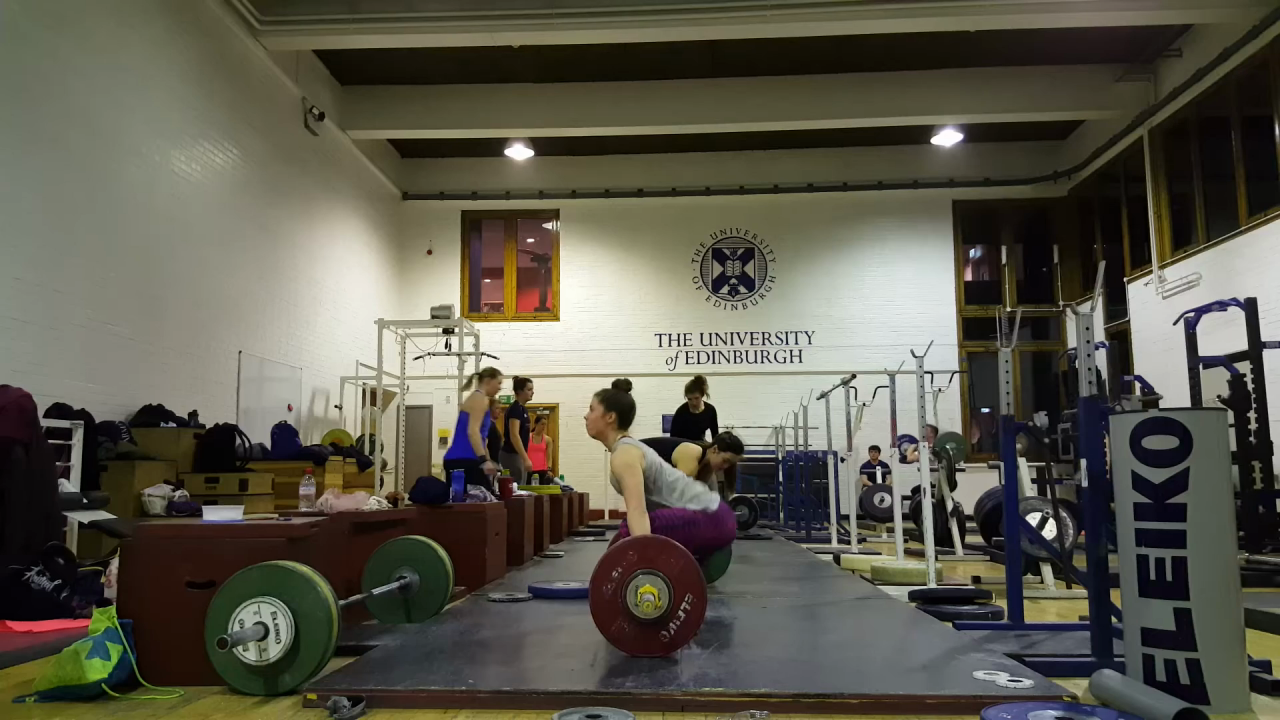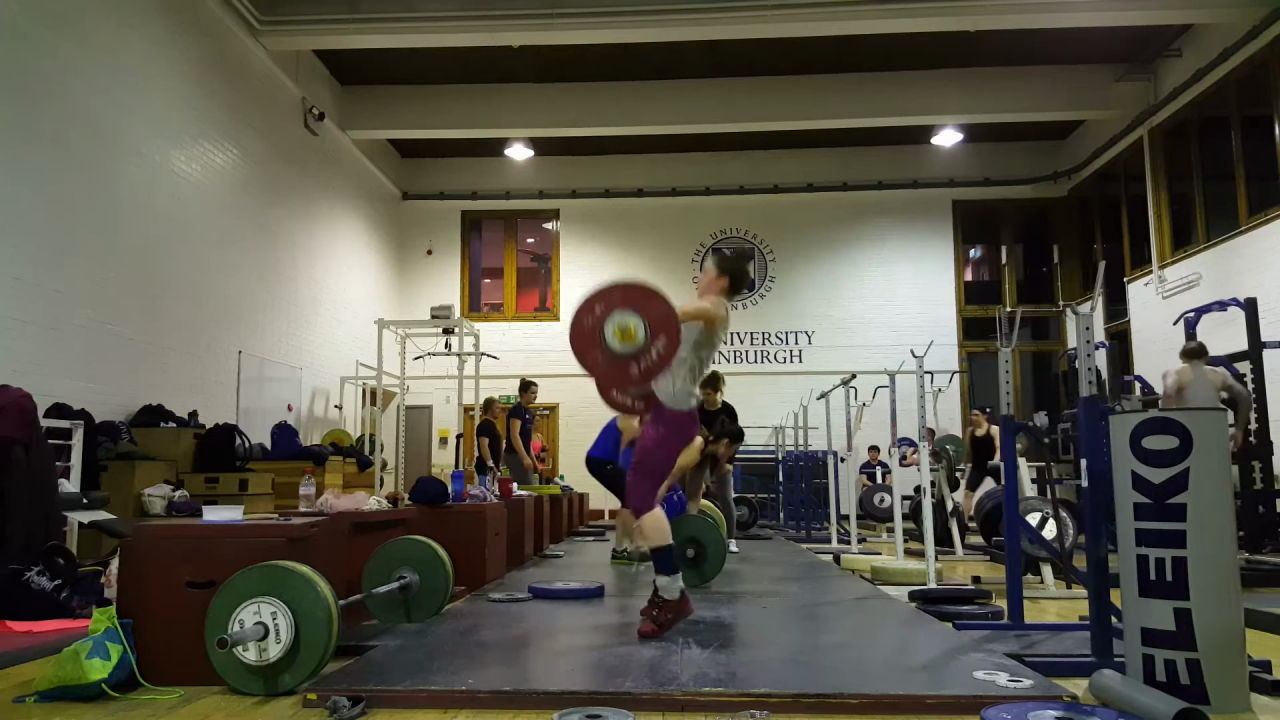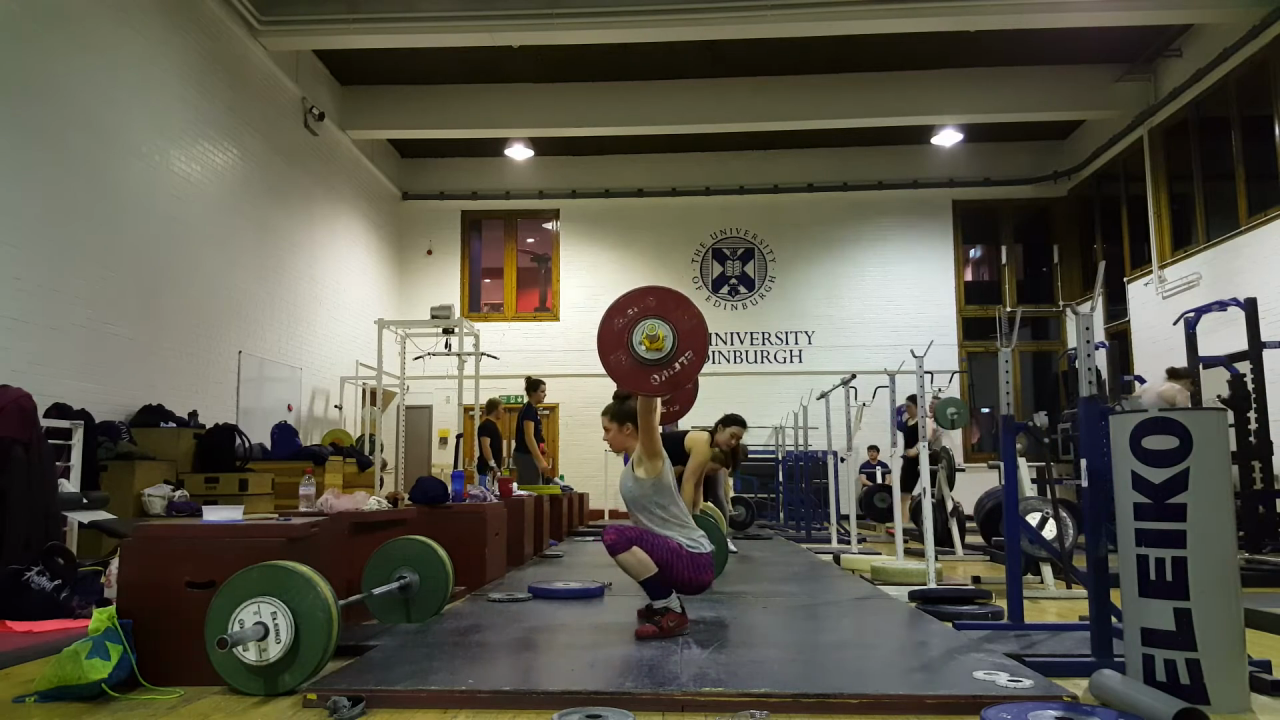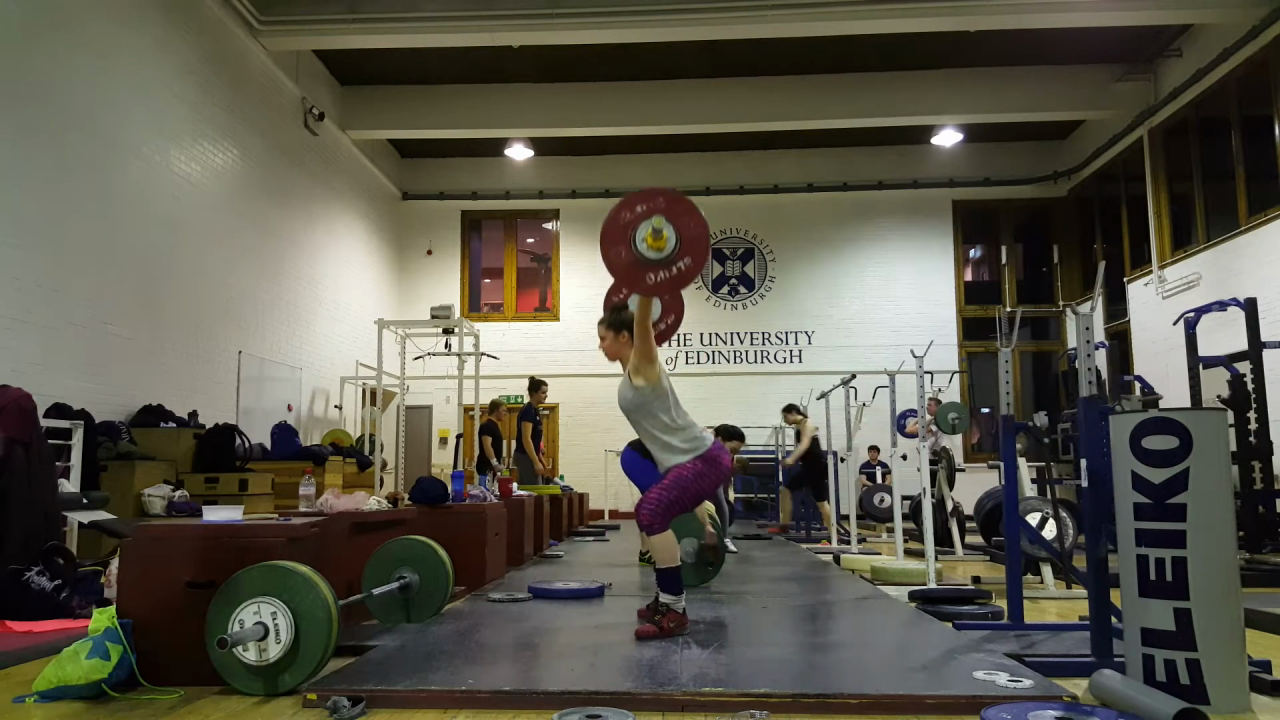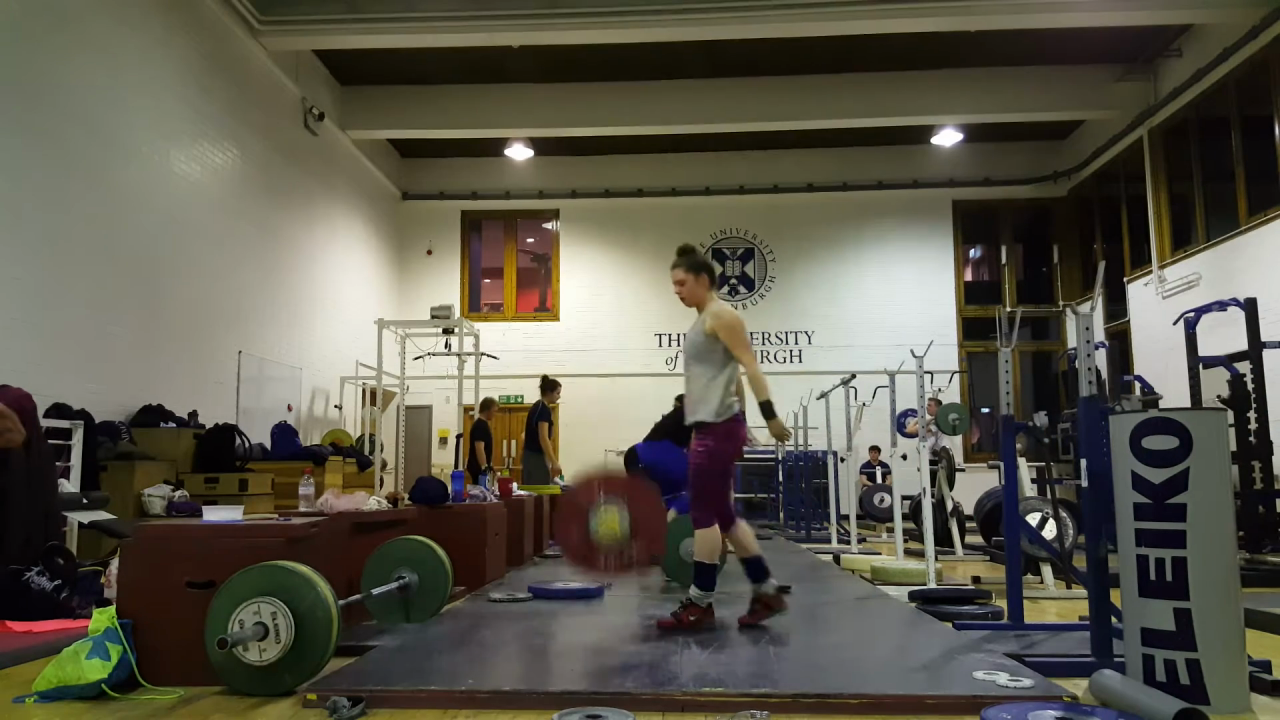
dt=1s
person 1, frame 1
left shoulder: (623, 454)
right shoulder: (628, 449)
left elbow: (637, 512)
right elbow: (639, 509)
left hip: (710, 520)
right hip: (708, 516)
person 1, frame 2
left shoulder: (714, 310)
right shoulder: (707, 311)
left elbow: (685, 311)
left hip: (673, 414)
right hip: (667, 413)
left knee: (640, 498)
right knee: (643, 497)
left ankle: (672, 597)
right ankle: (666, 590)
person 1, frame 3
left shoulder: (648, 457)
right shoulder: (639, 458)
left elbow: (647, 415)
right elbow: (651, 416)
left hip: (692, 562)
right hip: (684, 556)
left knee: (615, 536)
right knee: (623, 541)
left ankle: (671, 612)
right ankle: (665, 602)
person 1, frame 4
left shoulder: (642, 364)
right shoulder: (632, 368)
left elbow: (643, 322)
right elbow: (643, 325)
left hip: (705, 457)
right hip: (694, 458)
left knee: (651, 513)
right knee: (651, 514)
left ankle: (674, 612)
right ankle: (667, 599)
person 1, frame 5
left shoulder: (720, 314)
right shoulder: (704, 318)
left elbow: (749, 365)
left wrist: (770, 414)
left hip: (717, 426)
right hip: (712, 426)
left knee: (703, 513)
right knee: (720, 514)
left ankle: (700, 603)
right ankle: (767, 592)
